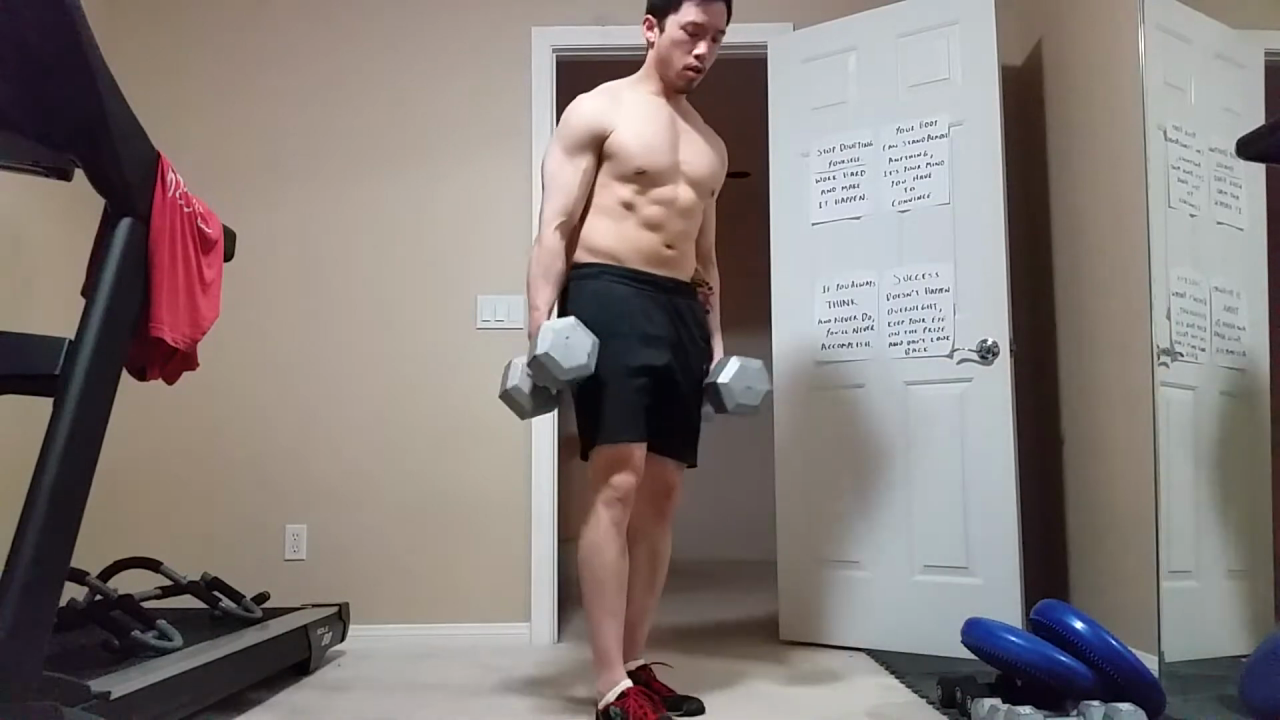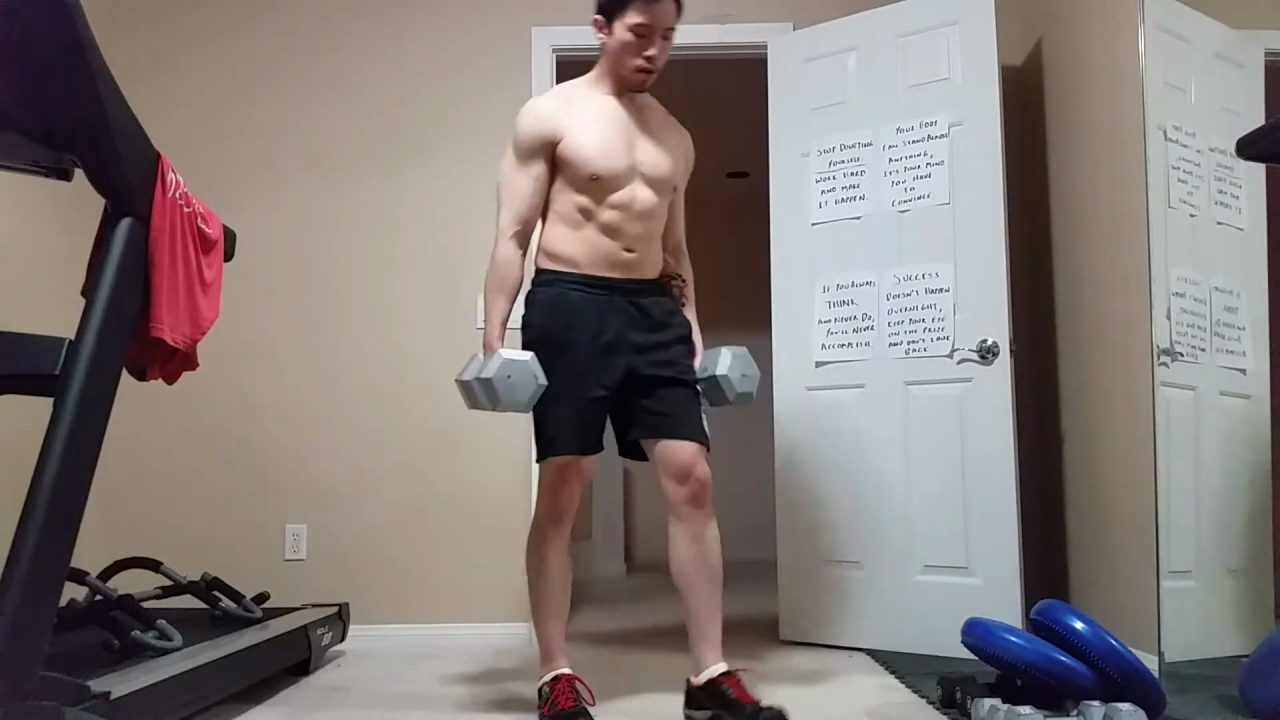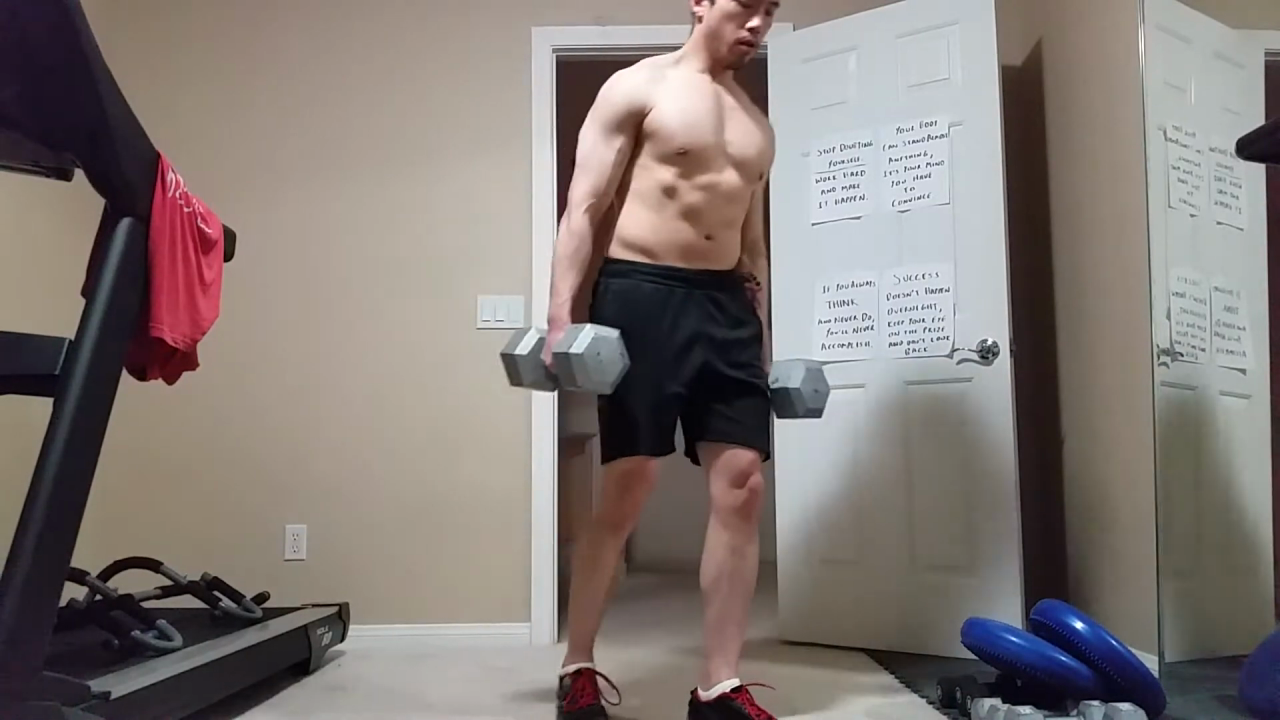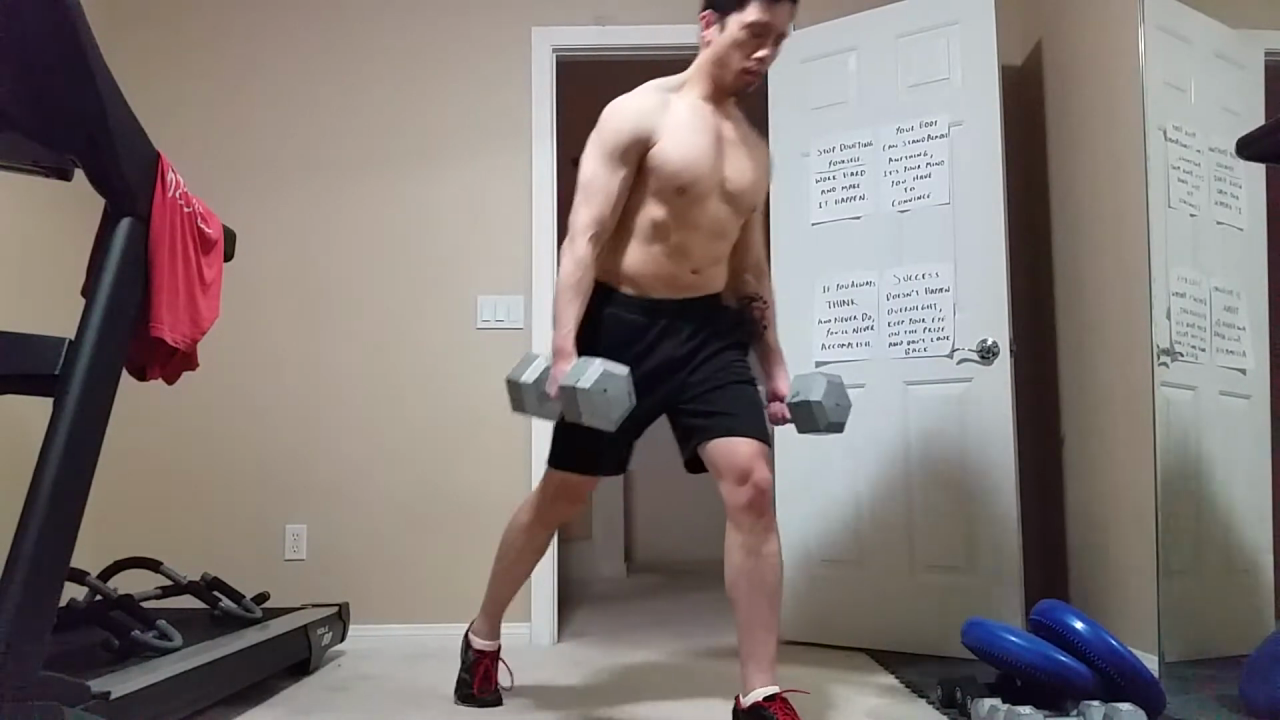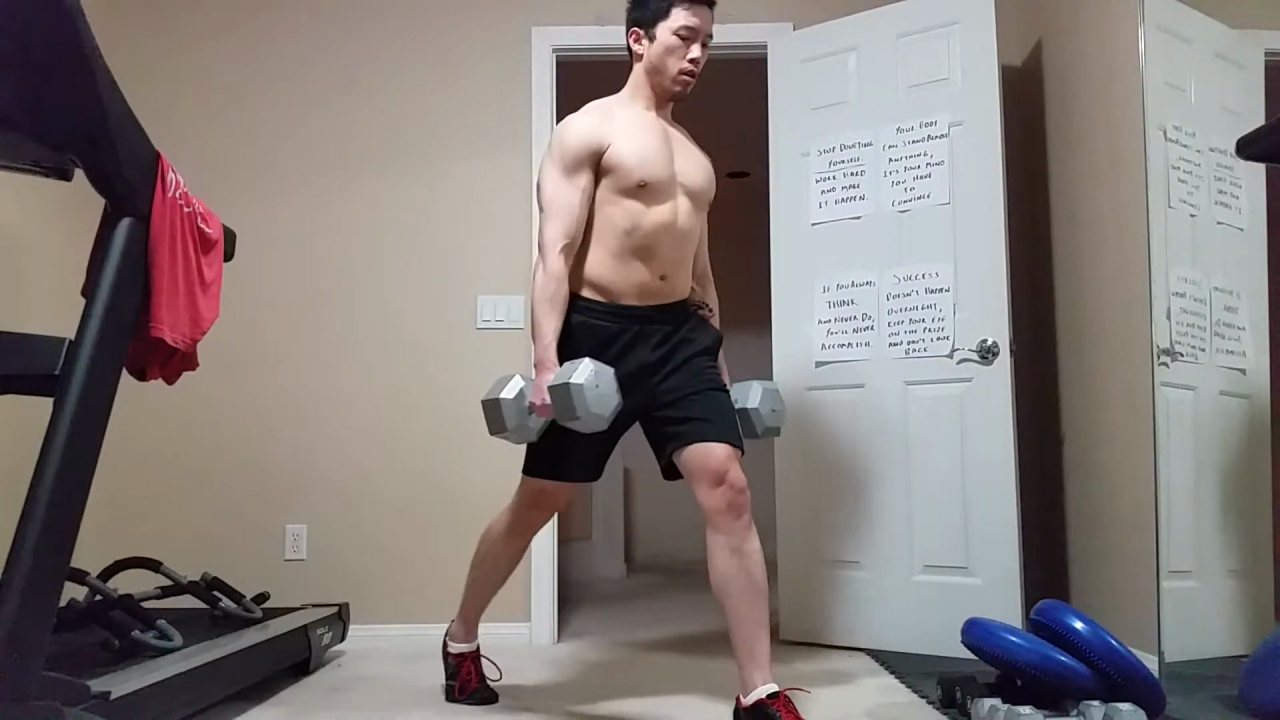
dt=1s
person 1, frame 1
left shoulder: (710, 145)
right shoulder: (597, 111)
right elbow: (555, 230)
left wrist: (715, 337)
right wrist: (539, 329)
left hip: (680, 311)
right hip: (609, 297)
left knee: (661, 495)
right knee: (617, 485)
person 1, frame 2
left shoulder: (675, 137)
right shoulder: (549, 116)
right elbow: (511, 236)
left wrist: (692, 332)
right wrist: (493, 336)
left hip: (652, 312)
right hip: (570, 306)
left knee: (691, 482)
right knee: (561, 493)
person 1, frame 3
left shoulder: (757, 124)
right shoulder: (637, 88)
right elbow: (583, 209)
left wrist: (764, 342)
right wrist: (561, 312)
left hip: (726, 306)
right hip: (641, 295)
left knee: (742, 489)
right knee: (626, 490)
person 1, frame 4
left shoulder: (755, 150)
right shoulder: (638, 115)
left elbow: (750, 265)
right elbow: (585, 237)
left wrist: (775, 365)
right wrist: (565, 344)
left hip: (710, 329)
right hip: (625, 323)
left knee: (751, 488)
right knee: (562, 494)
right ankle: (482, 639)
person 1, frame 5
left shoulder: (696, 155)
right shoulder: (587, 131)
right elbow: (554, 253)
left wrist: (721, 366)
right wrist: (546, 360)
left hip: (679, 336)
right hip: (597, 331)
left knee: (729, 494)
right knee: (536, 502)
right ankle: (462, 639)
